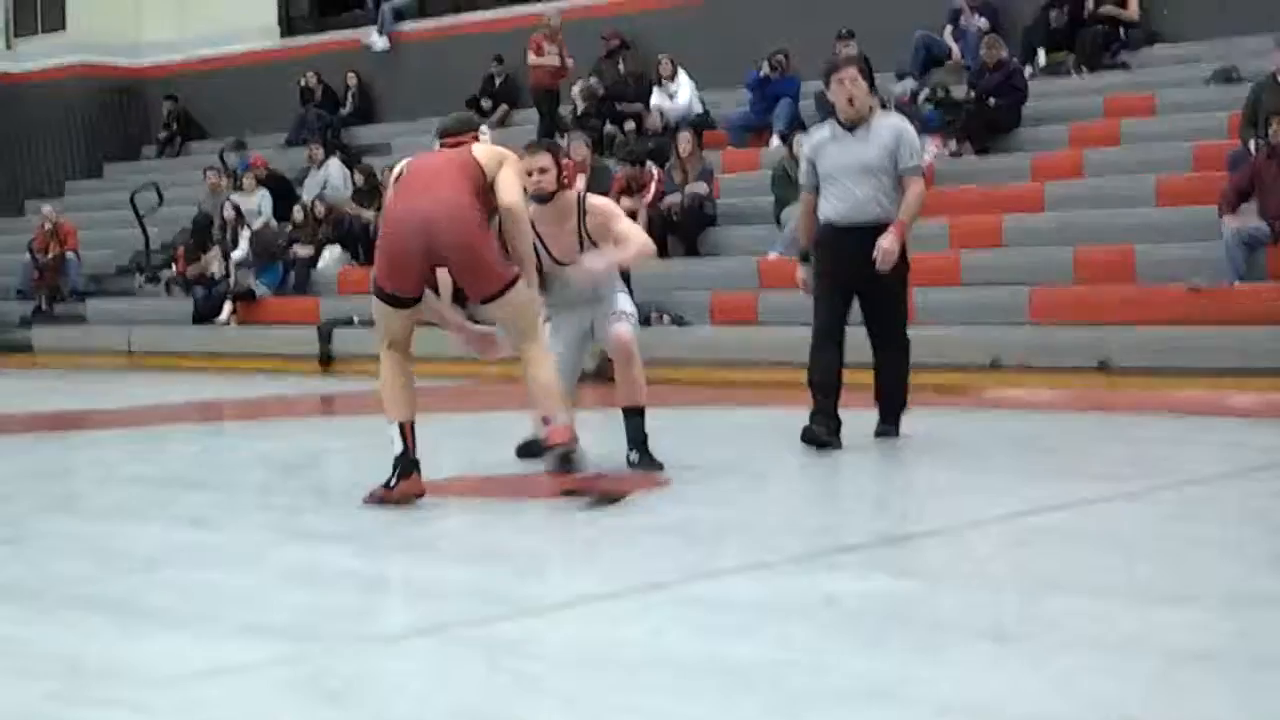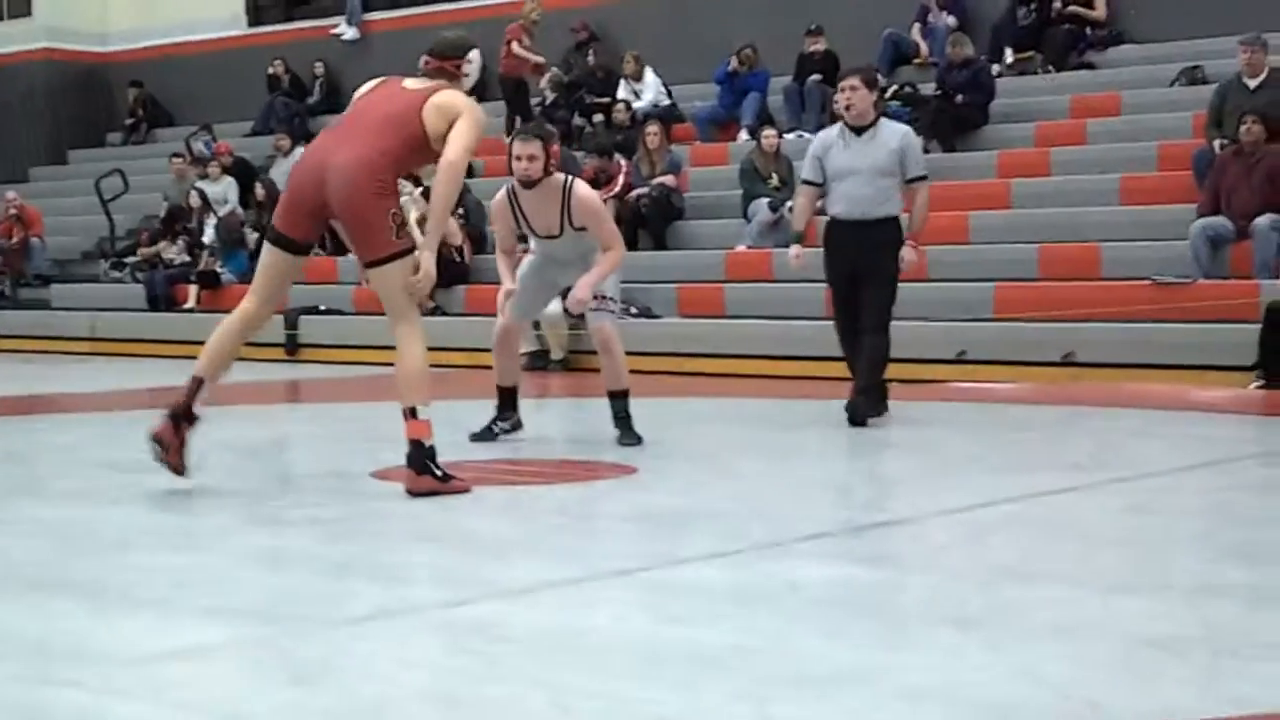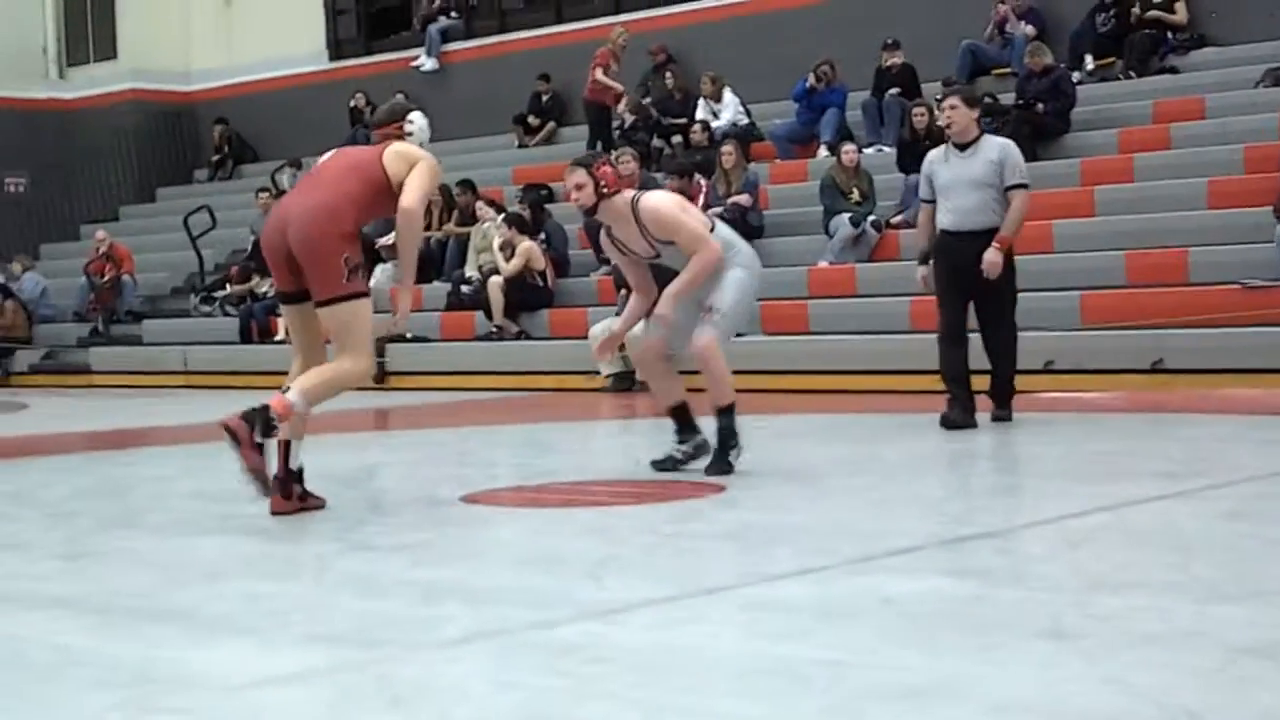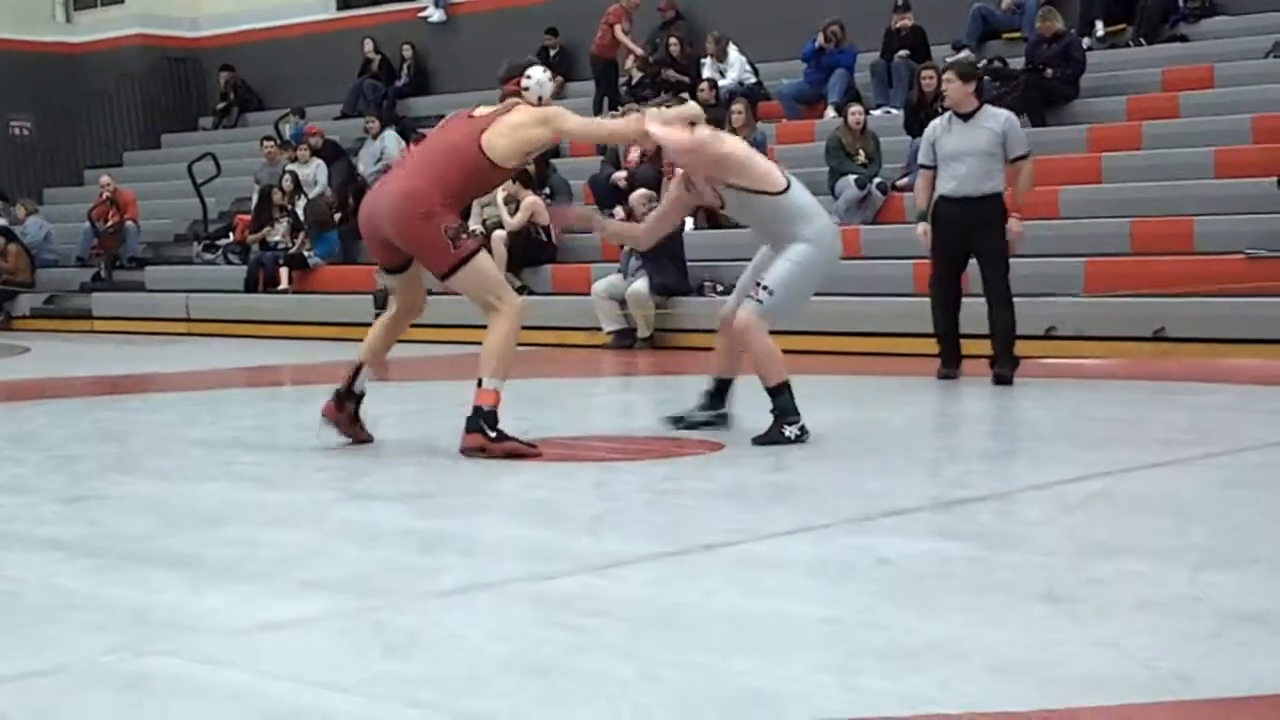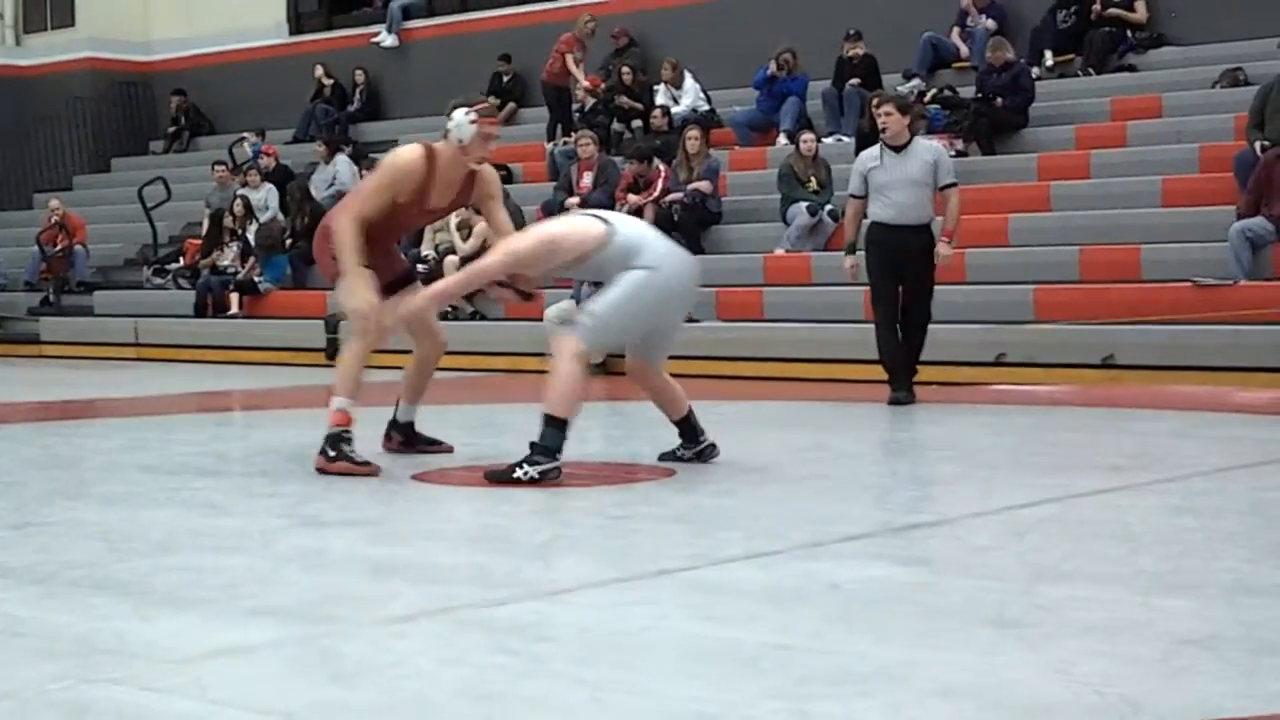
dt=0.7s
person 1, frame 1
left shoulder: (405, 167)
right shoulder: (498, 156)
right elbow: (512, 204)
left wrist: (461, 326)
right wrist: (531, 283)
left hip: (401, 228)
right hip: (460, 224)
left knee: (394, 351)
right knee: (531, 342)
left ankle: (405, 470)
right ankle: (564, 456)
person 1, frame 2
left shoulder: (377, 85)
right shoulder: (467, 110)
right elbow: (450, 167)
right wrist: (429, 247)
left hip: (313, 167)
right hip: (361, 182)
left knee: (256, 306)
right knee: (406, 321)
left ankle: (178, 420)
right ankle: (421, 462)
person 1, frame 3
left shoulder: (340, 154)
right shoulder: (424, 161)
right elbow: (410, 208)
right wrist: (406, 287)
left hip: (280, 221)
right hip: (324, 226)
left knee: (308, 358)
right knee: (357, 362)
left ankle: (287, 485)
right ankle: (257, 422)
person 1, frame 4
left shoulder: (469, 116)
right shoulder: (541, 119)
right elbow: (624, 130)
left hip: (376, 206)
right hip: (420, 210)
left knee: (408, 303)
right knee: (506, 306)
left ankle: (346, 402)
right ankle: (483, 424)
person 1, frame 5
left shoulder: (483, 179)
right shoulder: (409, 162)
left elbow: (506, 239)
right elbow: (345, 217)
right wrist: (355, 278)
left hip: (379, 247)
right hip: (341, 239)
left knee: (433, 342)
right knee: (370, 327)
left ankle: (401, 430)
right ankle: (334, 443)
person 2, frame 1
left shoulder: (897, 130)
right shoulder: (815, 141)
left elbow: (915, 187)
right elbow: (808, 203)
left wrist: (895, 233)
right wrist: (804, 258)
left hip: (881, 244)
right hip: (833, 244)
left knee: (889, 336)
right knee: (826, 334)
left ankle: (890, 415)
right ankle: (824, 421)
person 2, frame 2
left shoulder: (901, 137)
right shoulder: (823, 142)
left elbow: (919, 191)
right elbow: (807, 194)
left wrist: (911, 241)
right wrist: (797, 239)
left hip: (883, 237)
right hip: (840, 237)
left knee: (874, 322)
right knee: (848, 322)
left ankle: (863, 399)
right ankle: (872, 394)
person 2, frame 3
left shoulder: (1002, 150)
right shoulder: (933, 160)
left elbow: (1020, 202)
right elbow: (927, 213)
left wrist: (999, 246)
right wrist: (924, 259)
left hip: (990, 247)
right hip: (949, 249)
left knee: (999, 331)
right knee: (950, 331)
left ankle: (1002, 400)
right ankle: (960, 406)
person 2, frame 4
left shoulder: (1004, 121)
right shoulder: (935, 129)
left elbow: (1022, 170)
right elbow: (925, 177)
left wrist: (1017, 215)
right wrist: (922, 218)
left hip: (989, 212)
right hip: (947, 213)
left knee: (998, 287)
right knee: (943, 290)
left ankle: (1003, 361)
right ankle: (950, 358)
person 2, frame 5
left shoulder: (933, 152)
right shoulder: (866, 159)
left elbow: (952, 198)
right elbow: (855, 207)
left wrist: (946, 239)
right wrist: (850, 249)
left hip: (920, 239)
right hip: (881, 239)
left knee: (917, 315)
right knee: (885, 315)
left ankle: (906, 376)
right ankle: (898, 383)
person 3, frame 1
left shoulder: (596, 210)
left elbow: (645, 246)
left wrist: (605, 261)
left hip: (607, 298)
right hip: (562, 311)
left knee: (623, 341)
left ankle: (636, 446)
person 3, frame 2
left shoulder: (580, 195)
right shoulder: (503, 201)
left elbow: (615, 249)
right elbow: (504, 251)
left wrist: (588, 283)
right wrist: (507, 282)
left hip: (590, 263)
right hip: (545, 261)
left knee: (604, 333)
right knee: (504, 330)
left ankle: (623, 421)
right ankle: (506, 413)
person 3, frame 3
left shoulder: (653, 207)
right shoulder: (610, 239)
left elbow: (710, 251)
right elbow: (644, 292)
left wrist: (671, 295)
right wrist: (618, 331)
left hip: (733, 266)
right hip: (696, 279)
left knee: (703, 346)
right knee: (645, 352)
left ankle: (728, 440)
right ankle: (689, 436)
person 3, frame 4
left shoulder: (711, 145)
right shoulder: (686, 184)
left elbow: (680, 144)
right elbow: (642, 237)
left wrist: (651, 125)
right wrist: (592, 222)
left hip: (811, 240)
right hip: (783, 241)
left knee: (747, 324)
right knee: (730, 321)
left ankle: (789, 420)
right ankle: (713, 405)
person 3, frame 5
left shoulder: (525, 246)
right shoulder: (557, 234)
left elbow: (454, 286)
left wrist: (407, 308)
left hip: (659, 272)
right hip: (680, 266)
left knee: (570, 351)
right knee: (643, 369)
left ankle: (544, 458)
right ankle: (696, 443)
